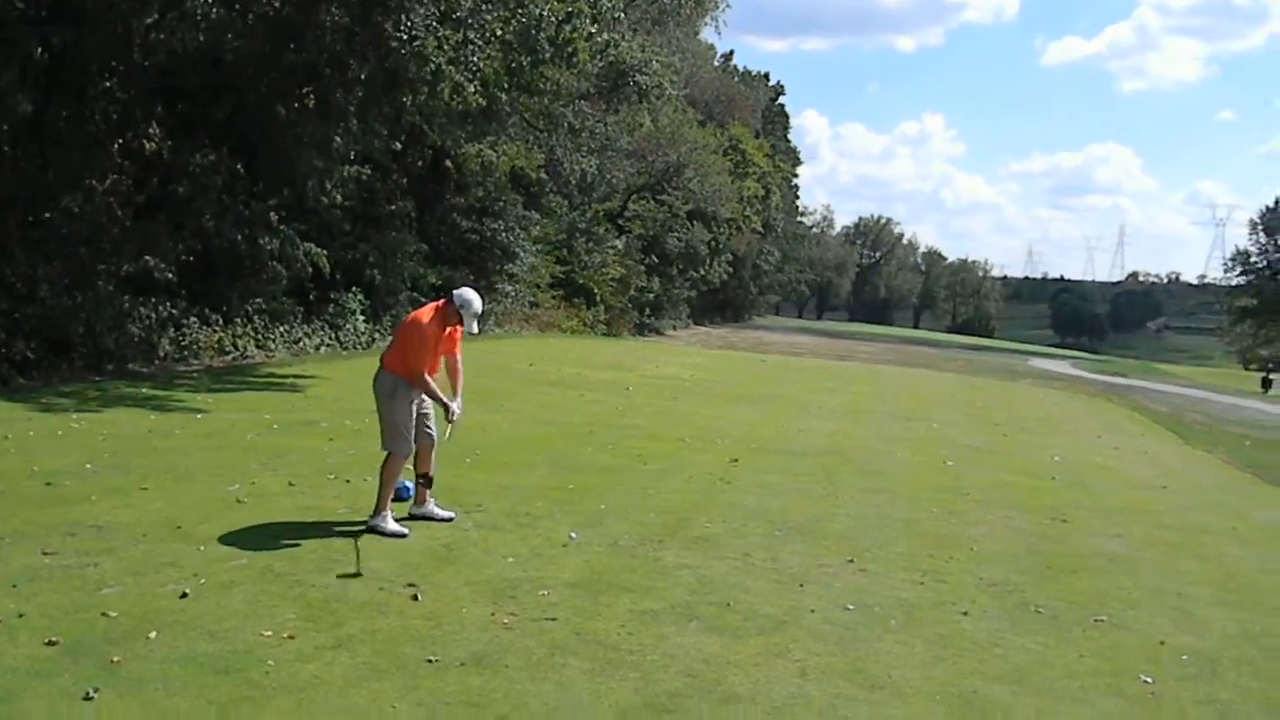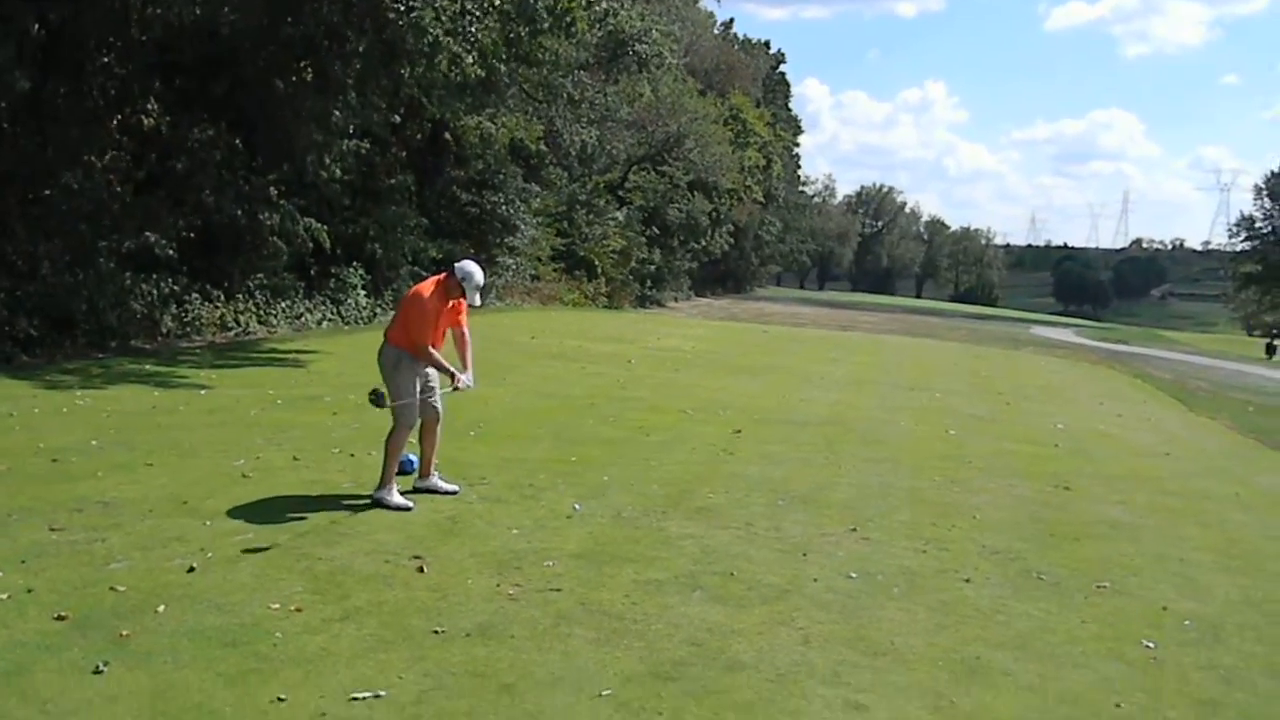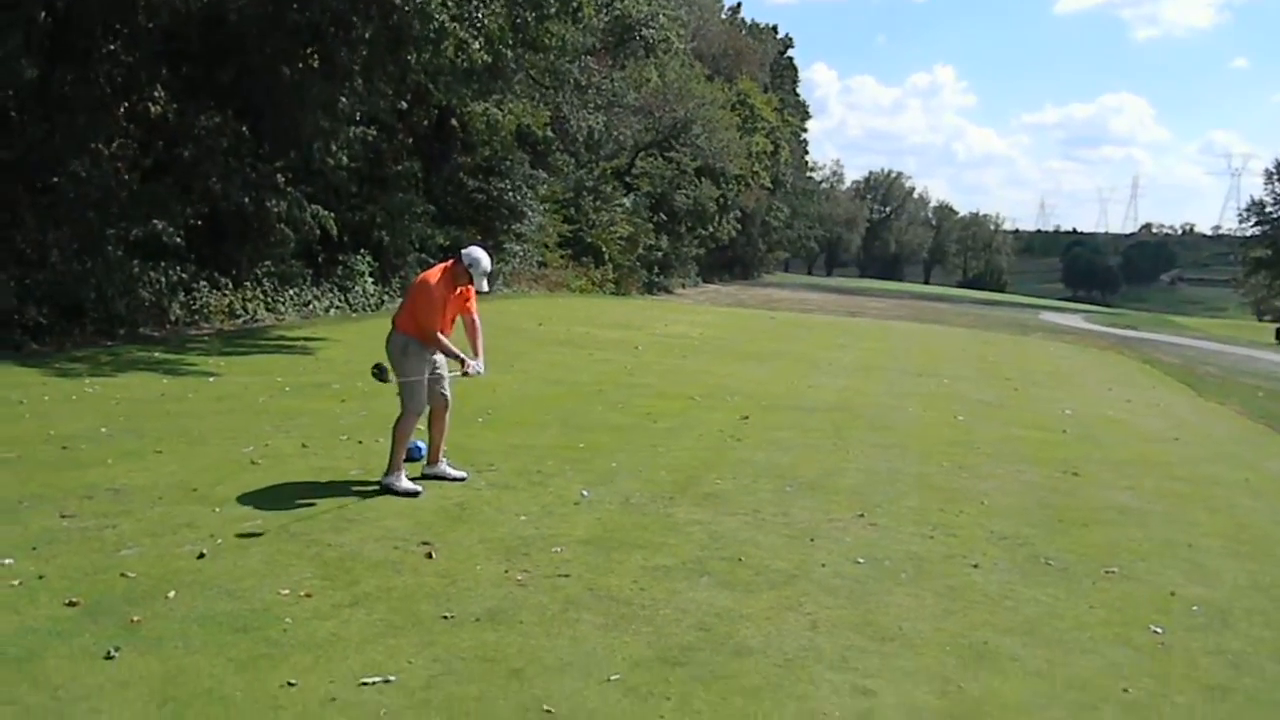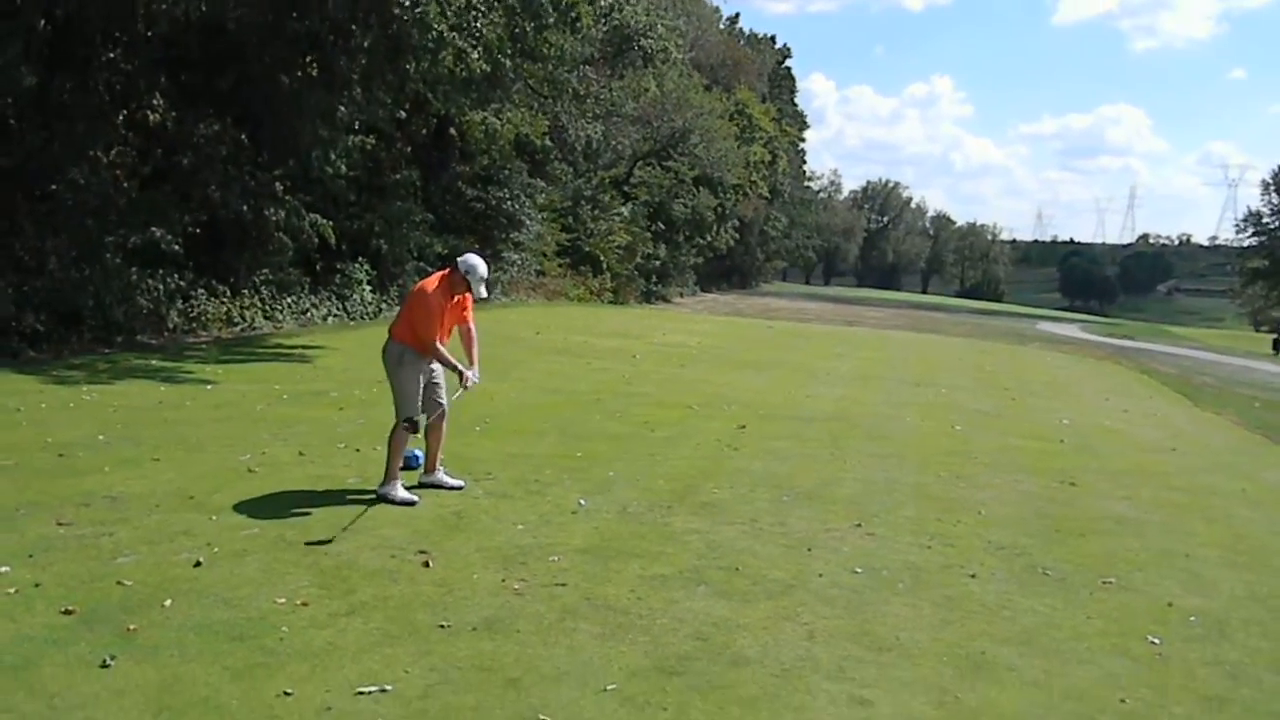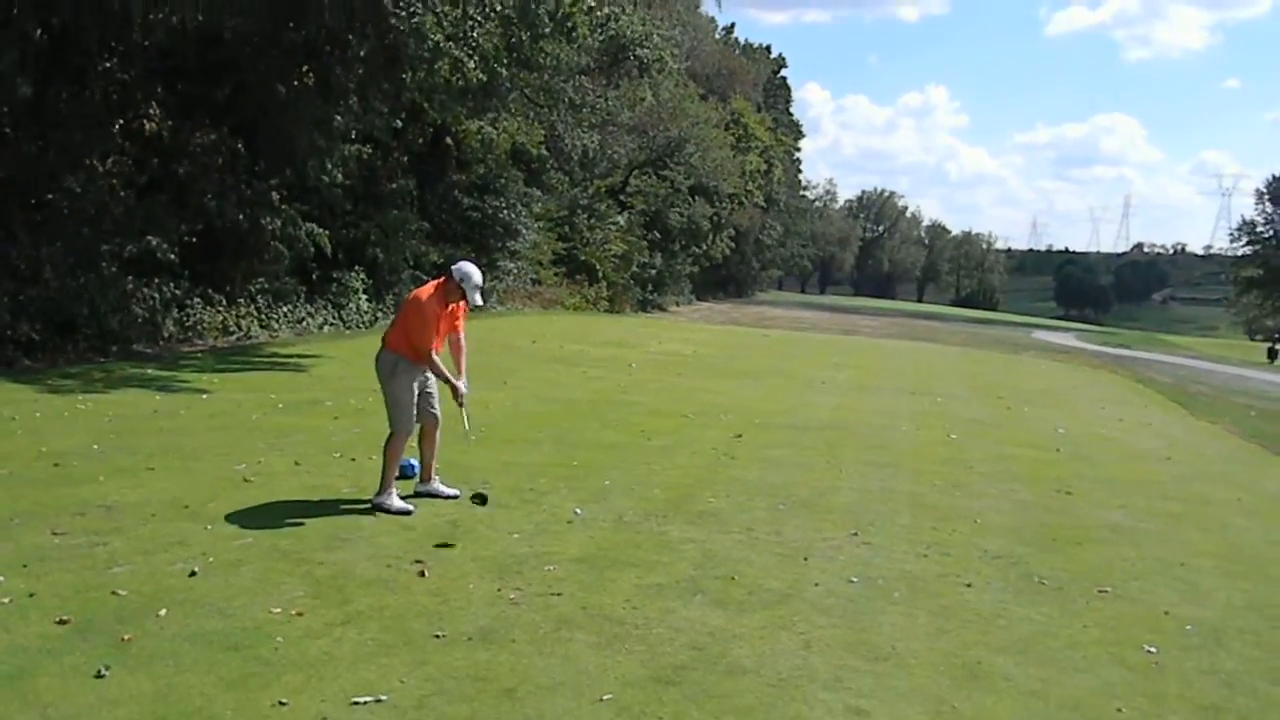
dt=0.1s
person 1, frame 1
left shoulder: (452, 323)
right shoulder: (423, 325)
left elbow: (454, 360)
right elbow: (420, 375)
left wrist: (457, 399)
right wrist: (444, 403)
left hip: (417, 385)
right hip: (396, 384)
left knee: (427, 443)
right knee: (401, 449)
left ankle: (422, 504)
right ankle: (380, 516)
person 1, frame 2
left shoulder: (456, 297)
right shoulder: (424, 298)
left elbow: (461, 333)
right elbow: (423, 347)
left wrist: (467, 371)
right wrist: (451, 372)
left hip: (424, 359)
right hip: (400, 357)
left knee: (433, 416)
right knee: (406, 421)
left ankle: (426, 477)
right ankle: (385, 489)
person 1, frame 3
left shoulder: (464, 284)
right shoulder: (431, 285)
left elbow: (472, 319)
right elbow: (432, 334)
left wrist: (478, 357)
right wrist: (461, 358)
left hip: (432, 346)
right hip: (408, 344)
left knee: (442, 403)
right knee: (414, 407)
left ankle: (435, 464)
right ankle: (394, 474)
person 1, frame 4
left shoulder: (462, 292)
right shoulder: (429, 294)
left elbow: (467, 329)
right elbow: (432, 344)
left wrist: (473, 367)
right wrist: (459, 370)
left hip: (429, 356)
right hip: (405, 353)
left knee: (439, 412)
right knee: (408, 417)
left ankle: (432, 472)
right ankle: (390, 483)
person 1, frame 5
left shoulder: (456, 301)
right shoulder: (424, 302)
left elbow: (457, 338)
right elbow: (428, 353)
left wrist: (461, 377)
right wrist: (451, 383)
left hip: (422, 364)
right hip: (398, 362)
left knee: (432, 421)
right knee: (402, 427)
left ankle: (427, 481)
right ankle: (385, 493)
